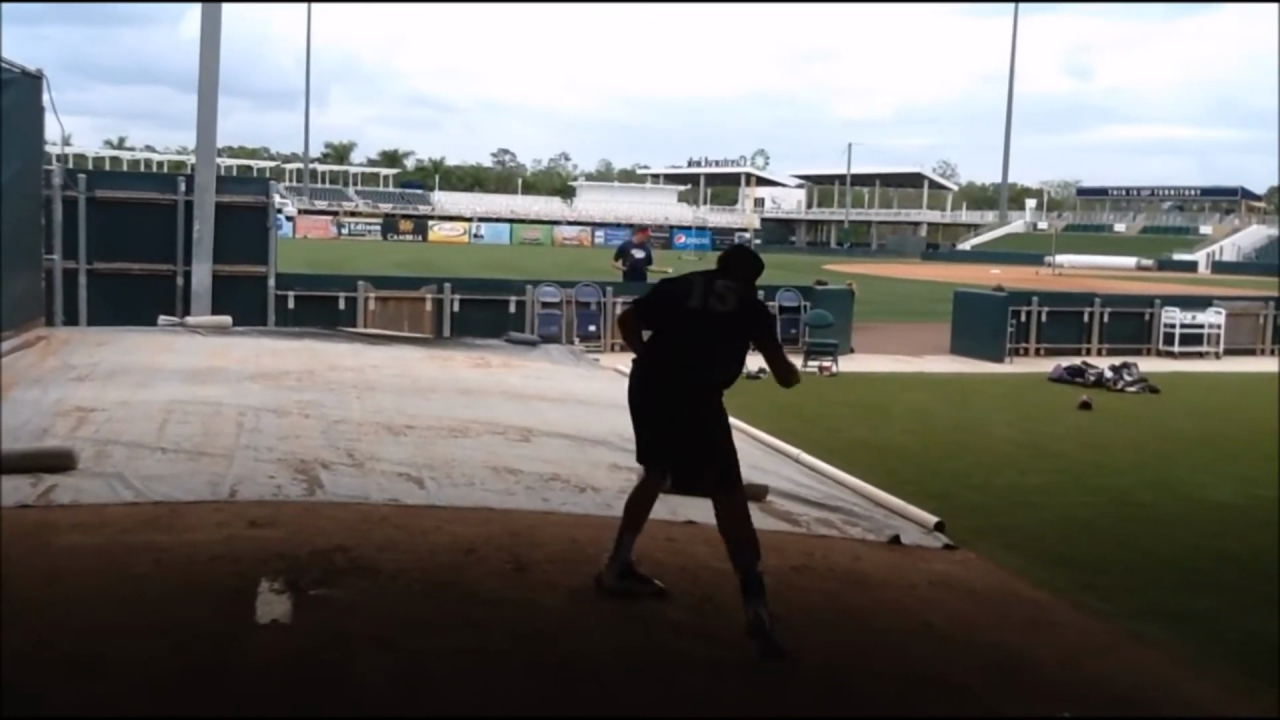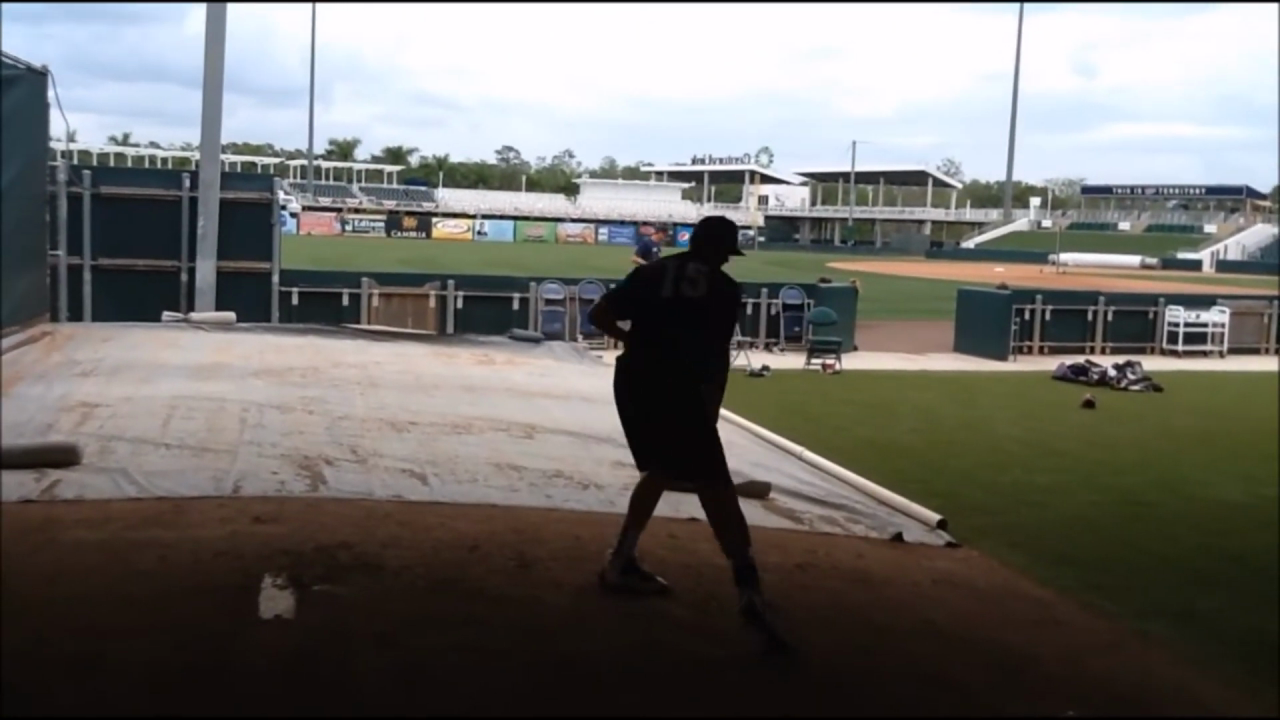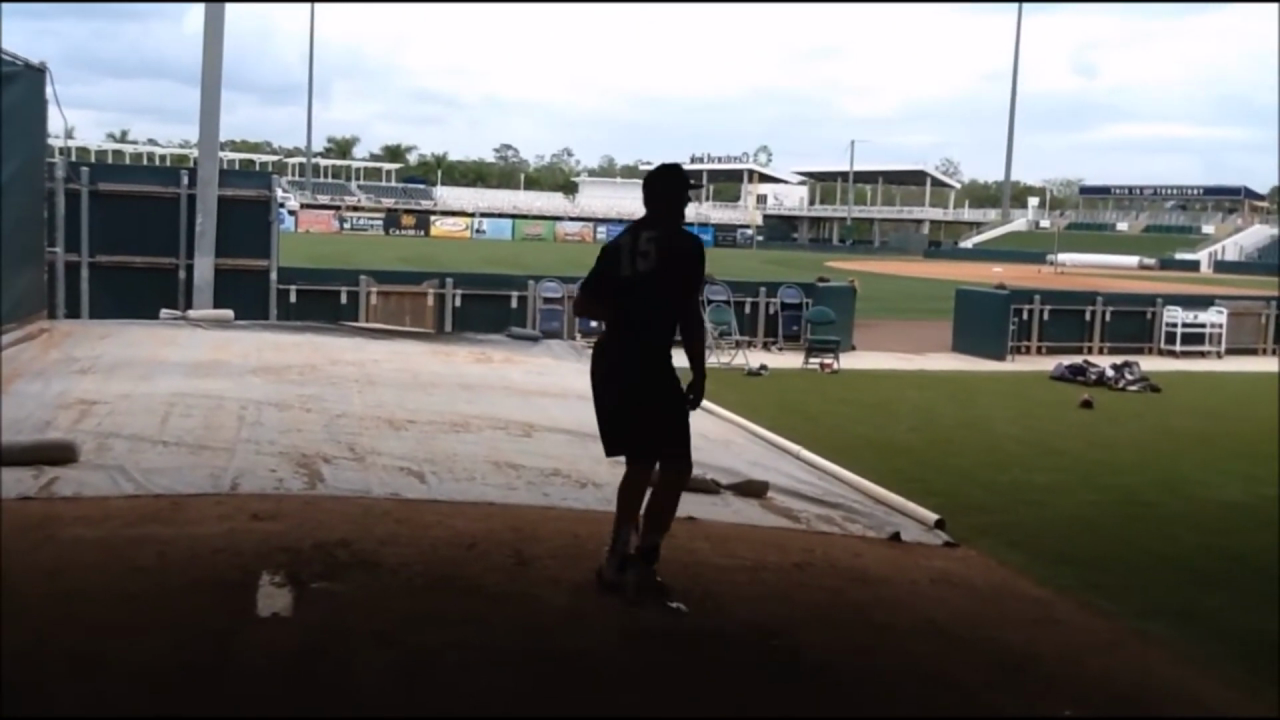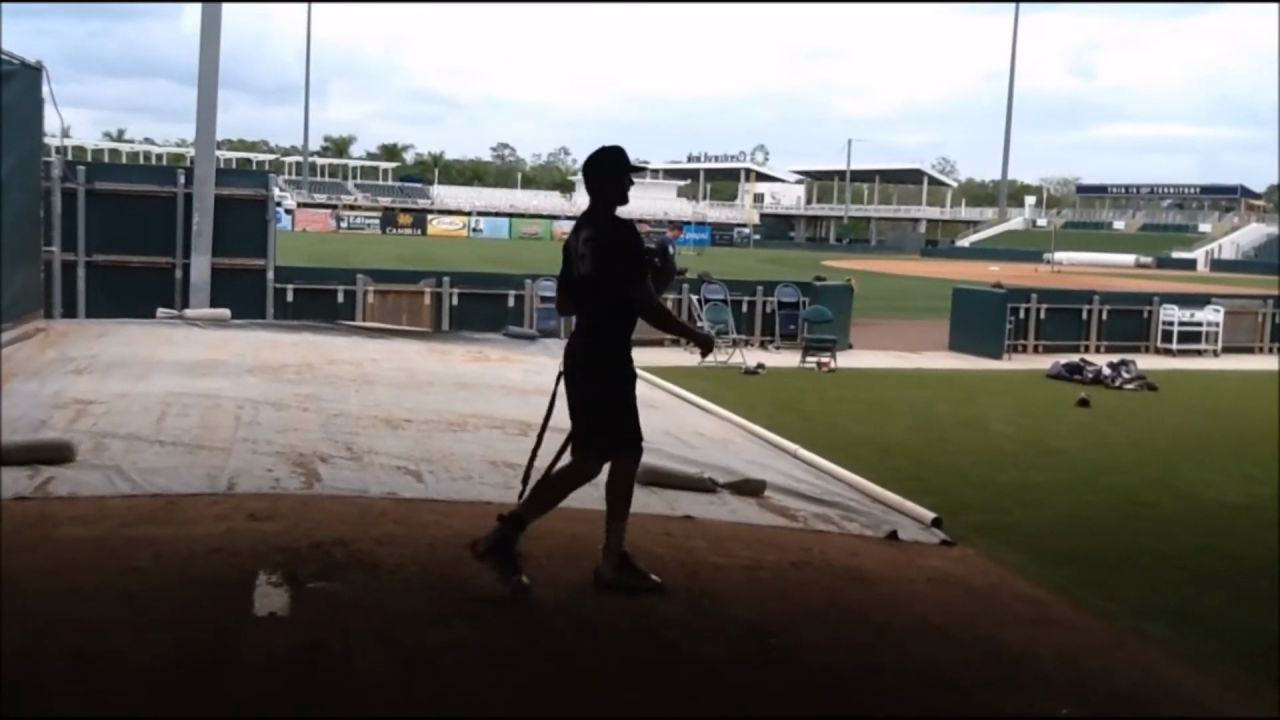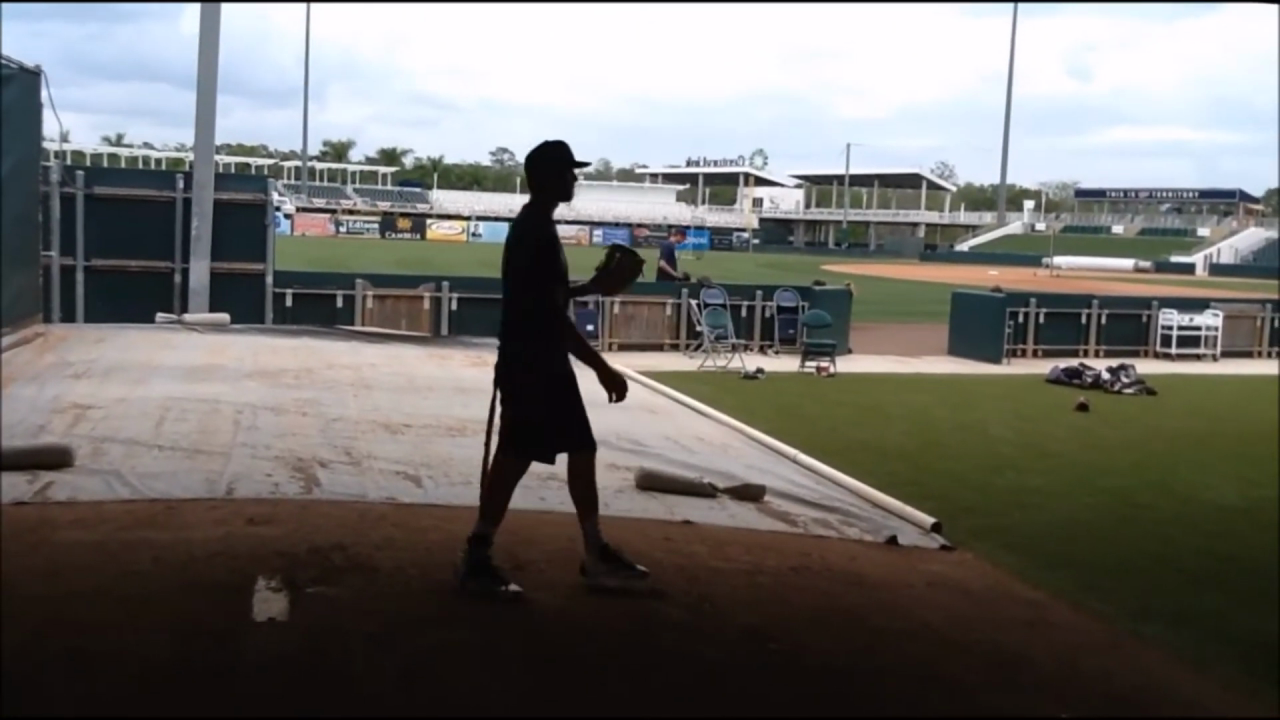
dt=0.3s
person 1, frame 1
left shoulder: (676, 287)
right shoulder: (751, 306)
left elbow: (627, 321)
right elbow: (784, 374)
right wrist: (794, 372)
left hip: (648, 386)
right hip: (696, 396)
left knee: (657, 473)
right knee: (729, 498)
left ankle: (617, 567)
right ankle: (755, 604)
person 1, frame 2
left shoulder: (650, 272)
right shoulder: (725, 291)
left elbow: (599, 315)
right elbow: (717, 360)
right wrist: (709, 416)
left hip: (632, 380)
right hip: (677, 390)
left knee: (661, 471)
right knee: (716, 489)
left ankle: (621, 563)
right ankle: (749, 594)
person 1, frame 3
left shoulder: (617, 245)
right shoulder: (686, 245)
left elbow: (584, 305)
right elbow: (690, 316)
right wrist: (698, 374)
left hip: (608, 362)
right hip: (649, 365)
left knee: (641, 461)
right knee: (675, 464)
left ankle: (621, 560)
right ankle: (642, 565)
person 1, frame 4
left shoulder: (580, 232)
right shoulder: (621, 233)
left elbow: (564, 302)
right elbow: (646, 303)
right wrist: (693, 336)
left hip: (588, 355)
right hip: (605, 359)
left knee: (626, 453)
right knee: (588, 462)
left ankle: (614, 561)
right ankle: (504, 536)
person 1, frame 5
left shoulder: (531, 226)
right shoulder: (536, 232)
right elbow: (552, 314)
left wrist: (590, 287)
right wrist: (601, 368)
left hip: (543, 358)
right hip: (530, 361)
left knee: (581, 450)
right knee: (514, 458)
left ankle: (597, 554)
right ankle: (477, 559)
